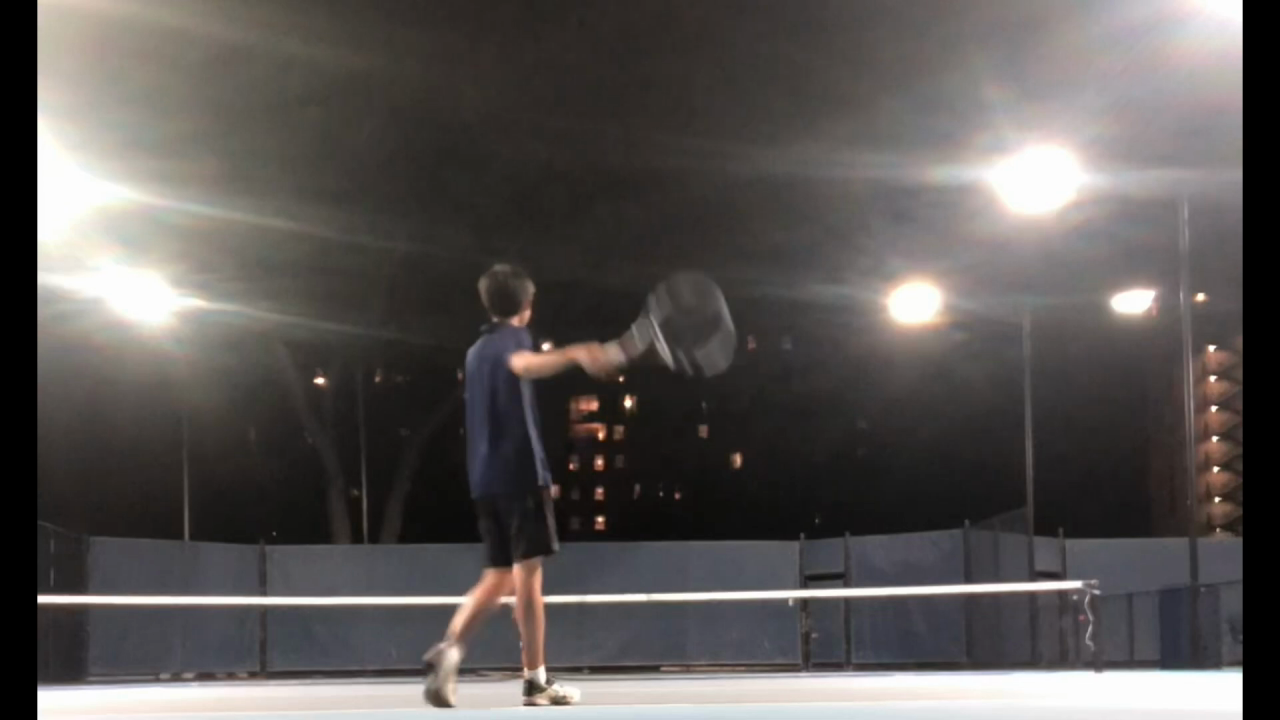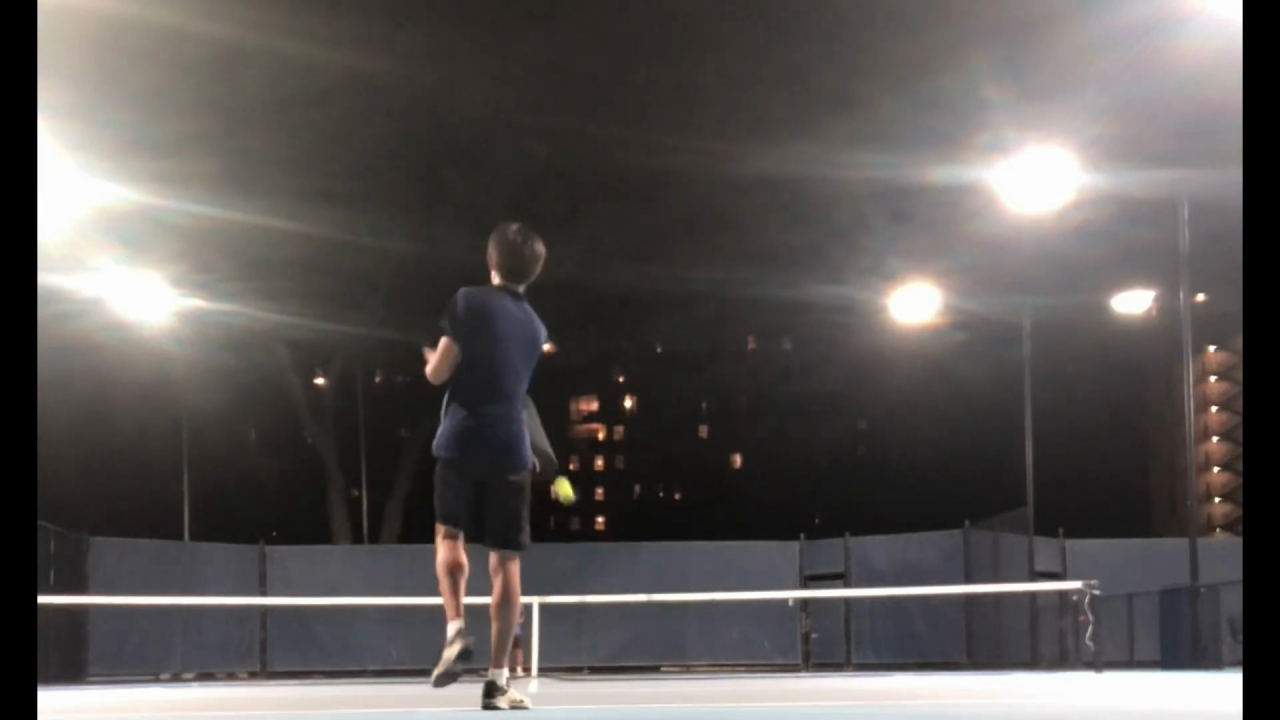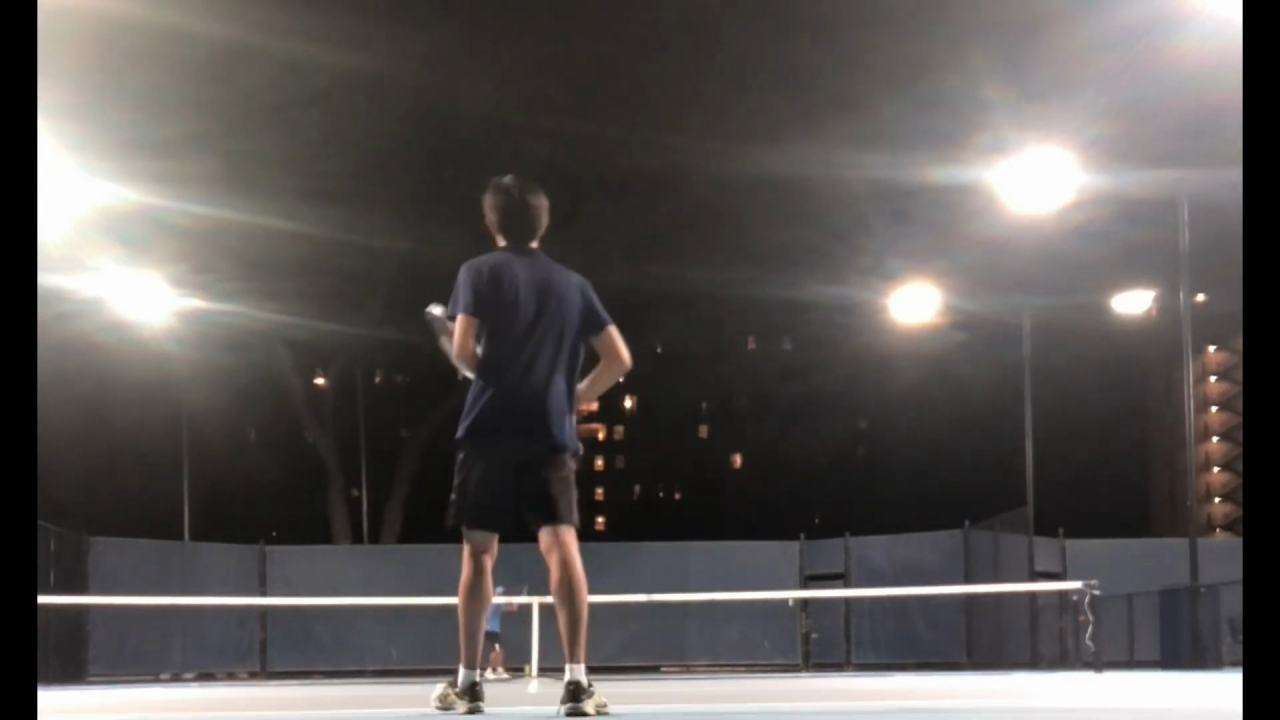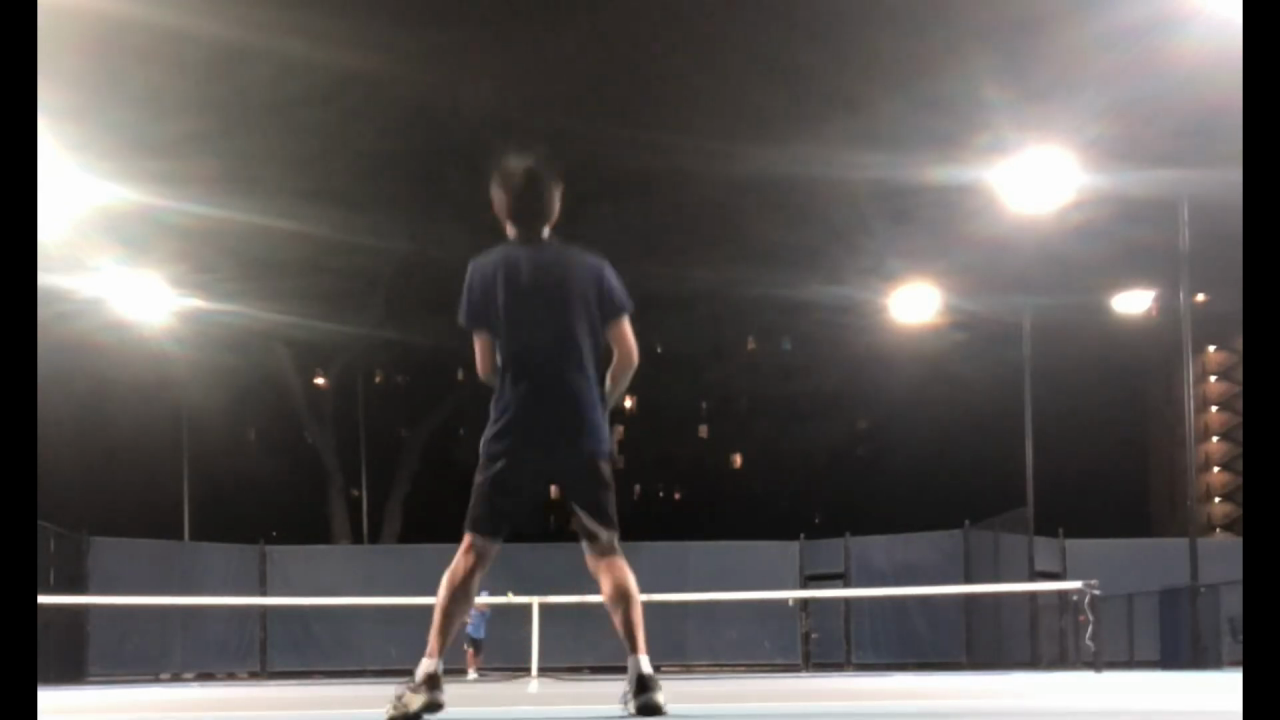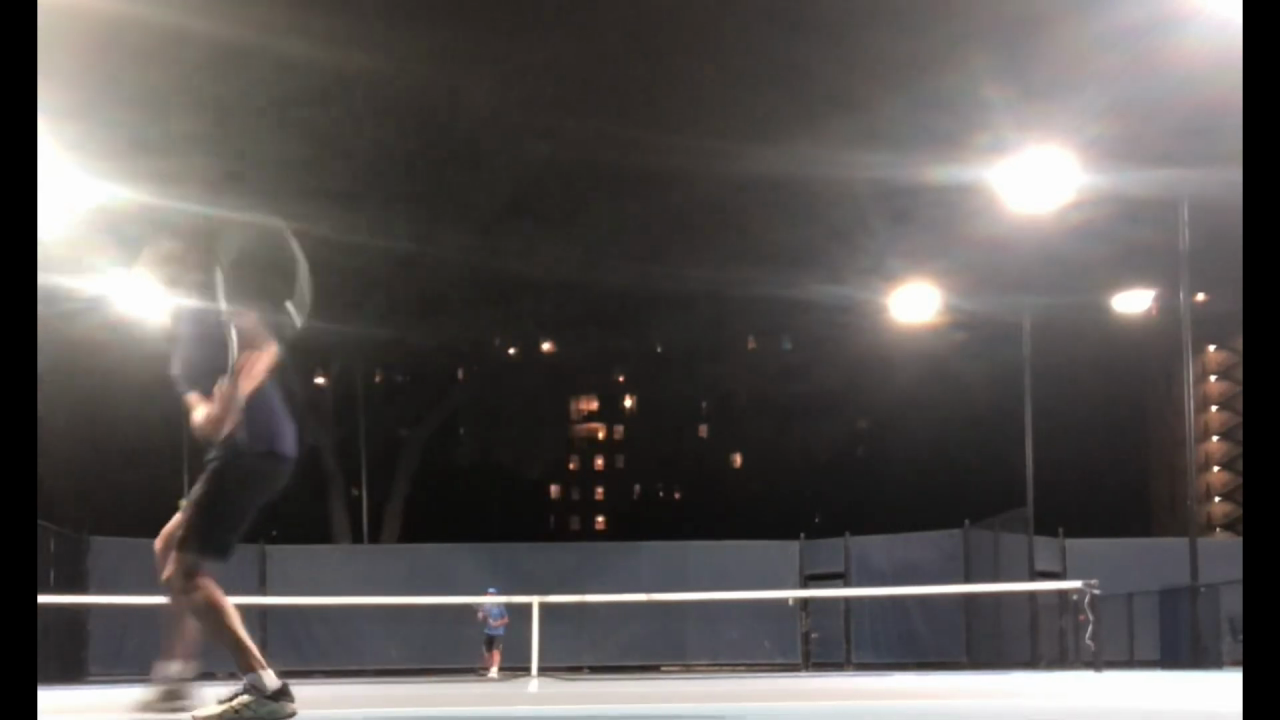
dt=1s
person 1, frame 1
left shoulder: (475, 353)
right shoulder: (513, 336)
right elbow: (524, 364)
right wrist: (574, 354)
left hip: (484, 478)
right hip: (521, 472)
left knee: (497, 577)
right knee: (527, 574)
left ankle: (447, 654)
right ankle: (537, 680)
person 1, frame 2
left shoulder: (469, 301)
right shoulder: (534, 327)
left elbow: (437, 371)
left wrist: (448, 378)
left hip: (459, 444)
right hip: (511, 452)
left knee: (449, 536)
right knee: (507, 565)
left ankle: (456, 632)
right ankle: (497, 682)
person 1, frame 3
left shoulder: (478, 271)
right shoulder: (574, 284)
left elbow: (462, 351)
right elbow: (620, 361)
left hip: (488, 429)
right hip: (550, 434)
left knee: (479, 552)
right knee: (561, 548)
person 1, frame 4
left shoulder: (485, 270)
right shoulder: (593, 269)
left elbow: (486, 368)
right elbow: (627, 355)
left hip: (514, 431)
right hip: (583, 434)
left knee: (474, 554)
right knee: (606, 557)
right ankle: (641, 675)
person 1, frame 5
left shoulder: (196, 304)
right shoulder: (186, 336)
left elbow: (265, 346)
right elbow: (201, 409)
left wrist: (231, 396)
right wrist: (208, 412)
left hip: (254, 445)
right hip: (242, 449)
left knee: (184, 573)
right knee: (168, 544)
right ankle: (175, 673)
